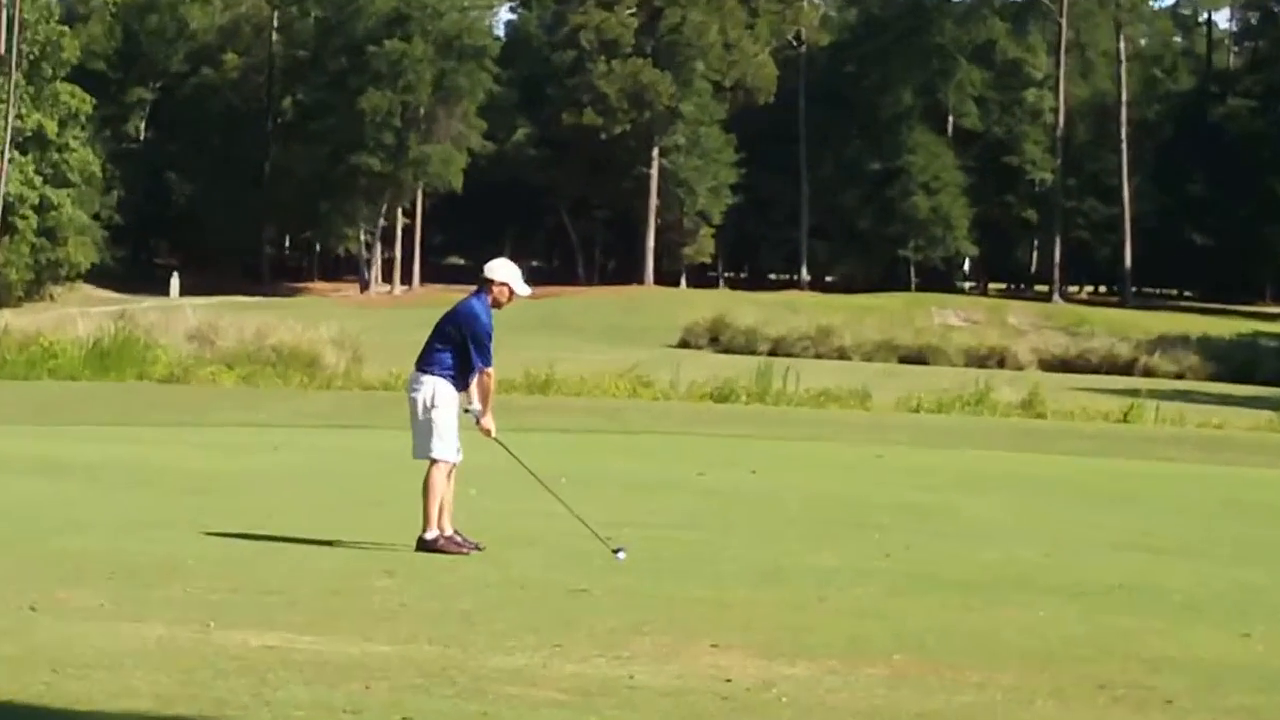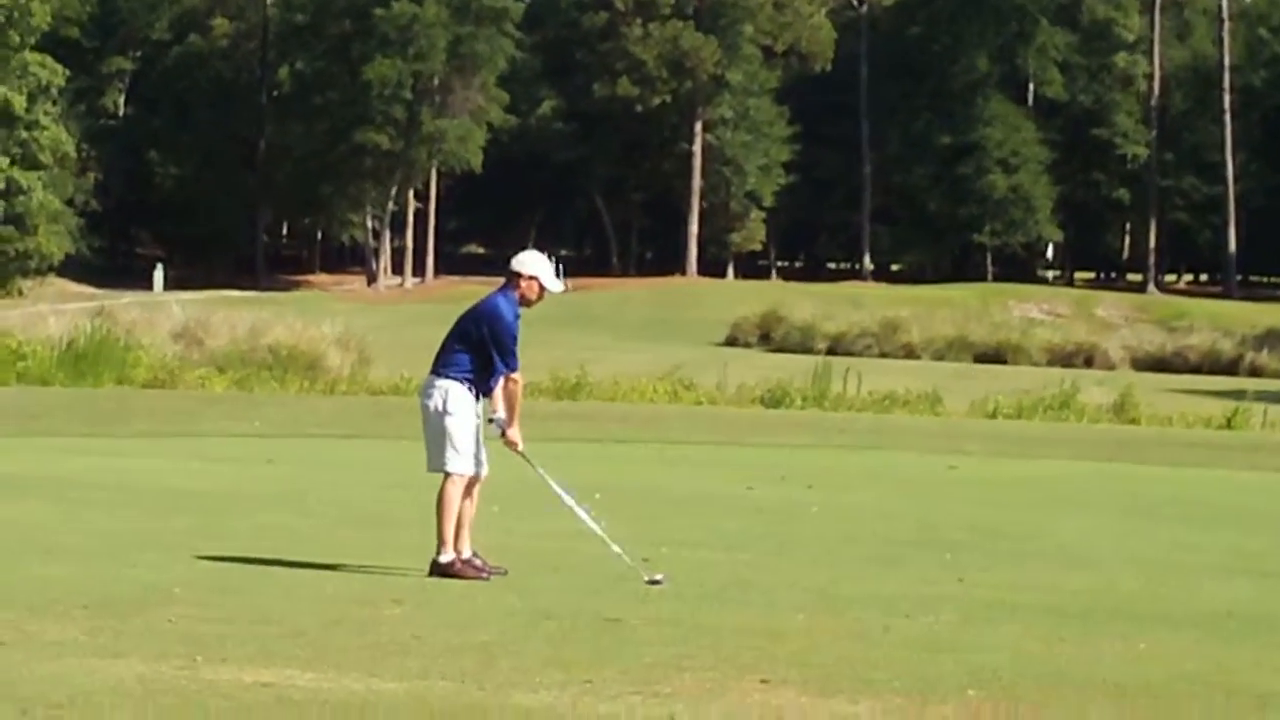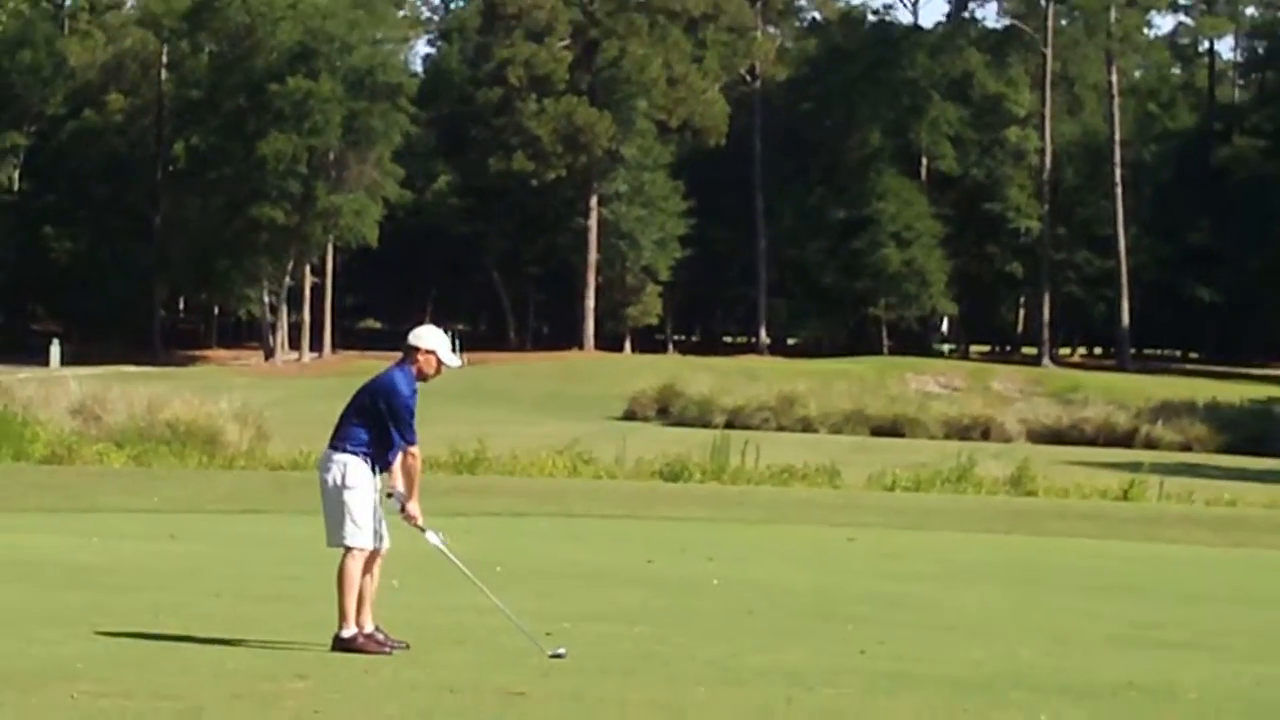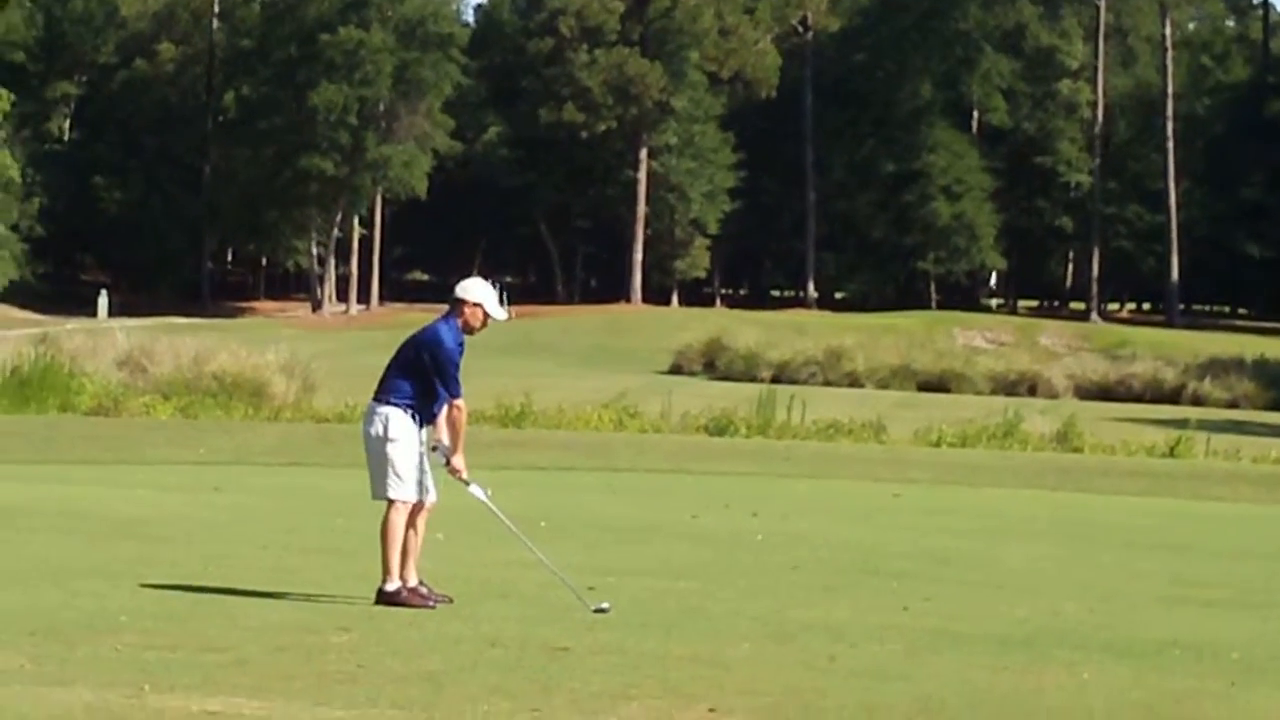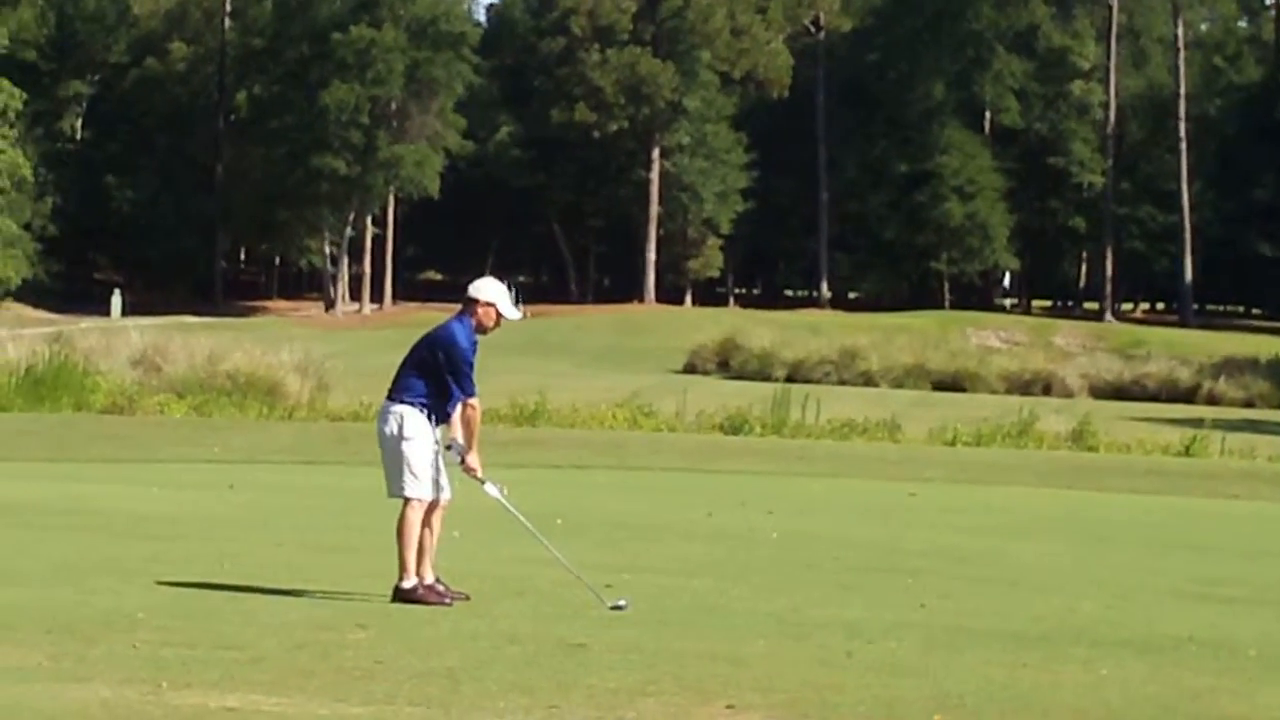
dt=0.5s
person 1, frame 1
left shoulder: (474, 309)
right shoulder: (477, 314)
left elbow: (472, 365)
right elbow: (487, 371)
left wrist: (475, 404)
right wrist: (487, 414)
left hip: (444, 386)
right hip: (435, 386)
left knee: (451, 461)
right knee: (441, 459)
left ankle: (445, 530)
right ankle: (430, 534)
person 1, frame 2
left shoulder: (501, 307)
right shoulder: (500, 312)
left elbow: (497, 371)
right elbow: (513, 377)
left wrist: (500, 414)
right wrist: (513, 425)
left hip: (464, 395)
right hip: (451, 393)
left knee: (474, 475)
right knee: (457, 474)
person 1, frame 3
left shoulder: (399, 383)
right shoulder: (397, 386)
left elbow: (396, 446)
right elbow: (412, 452)
left wrist: (398, 488)
right wrist: (413, 500)
left hip: (363, 469)
right hip: (350, 466)
left knee: (376, 548)
right knee: (358, 548)
left ankle: (365, 627)
right ankle: (347, 632)
person 1, frame 4
left shoulder: (447, 336)
right shoulder: (442, 338)
left elbow: (441, 399)
right elbow: (457, 405)
left wrist: (443, 441)
right wrist: (458, 454)
left hip: (409, 423)
right hip: (394, 420)
left knee: (422, 501)
right knee: (401, 501)
person 1, frame 5
left shoulder: (459, 335)
right shoulder: (455, 337)
left elbow: (456, 397)
right elbow: (471, 404)
left wrist: (458, 440)
right wrist: (473, 452)
left hip: (422, 421)
right hip: (408, 418)
left knee: (438, 499)
right knee: (417, 499)
right ankle: (408, 583)
